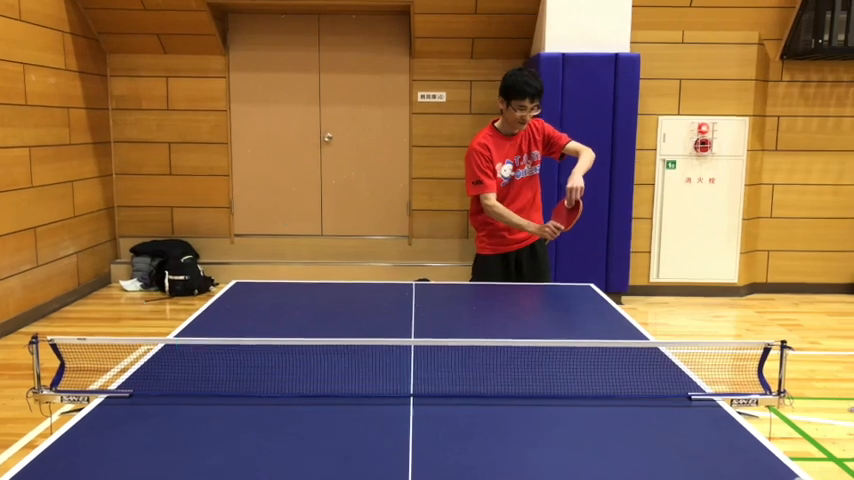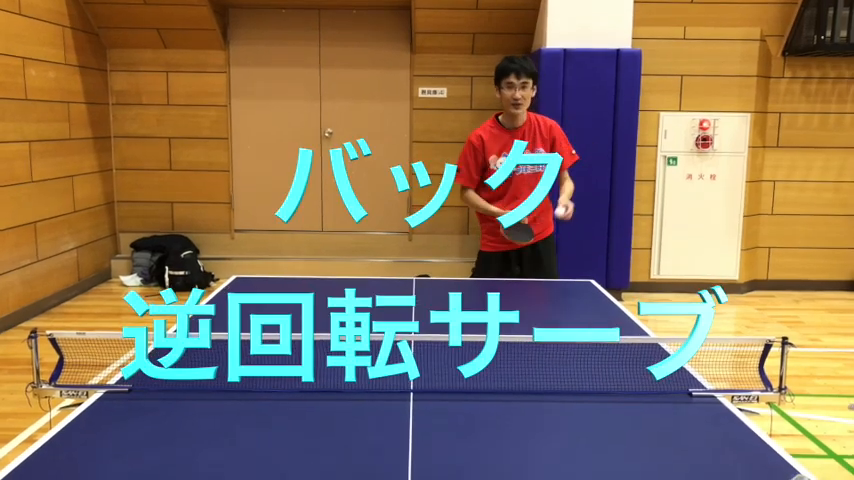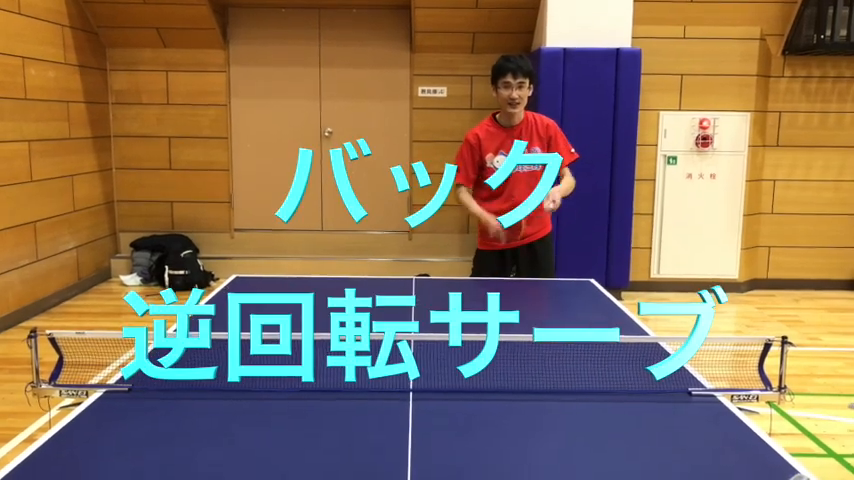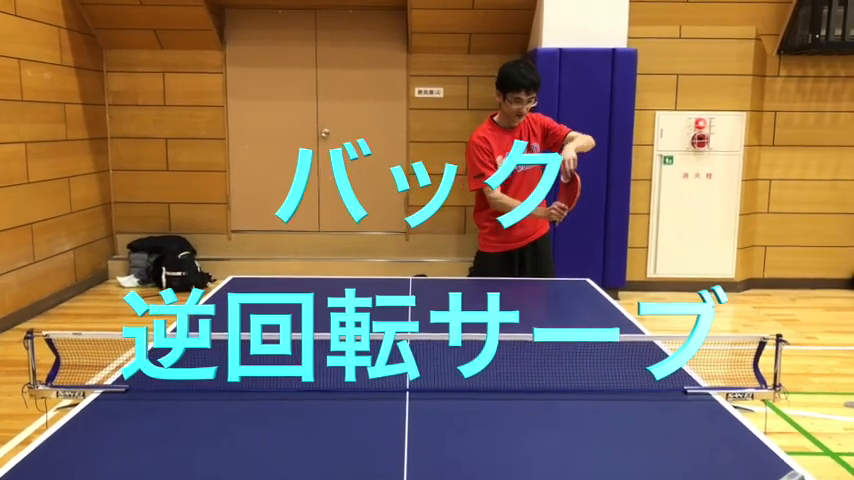
dt=0.7s
person 1, frame 1
left shoulder: (538, 131)
right shoulder: (481, 147)
left elbow: (586, 153)
right elbow: (489, 204)
left wrist: (577, 174)
right wrist: (534, 228)
left hip: (533, 243)
right hip: (494, 246)
person 1, frame 2
left shoulder: (549, 129)
right shoulder: (480, 139)
left elbow: (564, 179)
right elbow: (466, 192)
left wrist: (564, 199)
right wrist: (500, 214)
left hip: (540, 238)
right hip: (496, 242)
person 1, frame 3
left shoulder: (546, 128)
right shoulder: (477, 137)
left elbow: (567, 177)
right elbow: (462, 191)
left wrist: (557, 192)
right wrist: (487, 219)
left hip: (537, 236)
right hip: (494, 241)
person 1, frame 4
left shoulder: (538, 124)
right shoulder: (481, 140)
left elbow: (589, 142)
right elbow: (494, 198)
left wrist: (572, 147)
right wrist: (542, 212)
left hip: (536, 237)
right hip: (496, 243)
